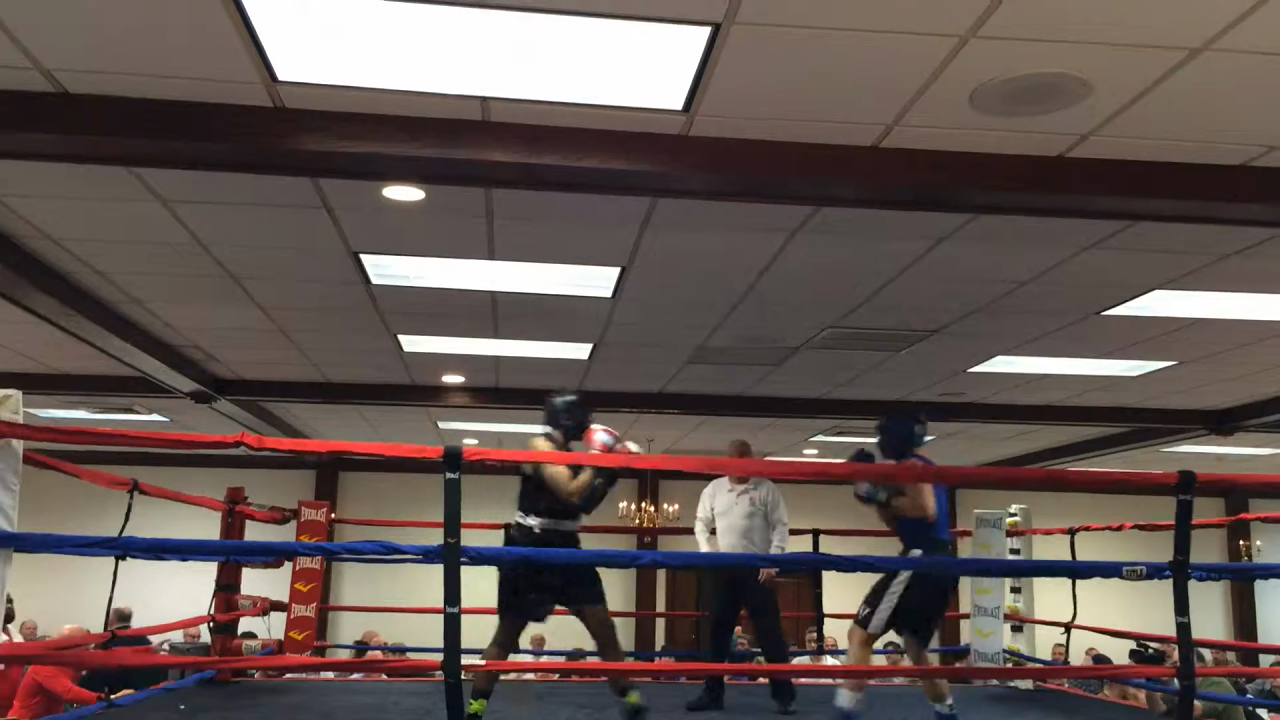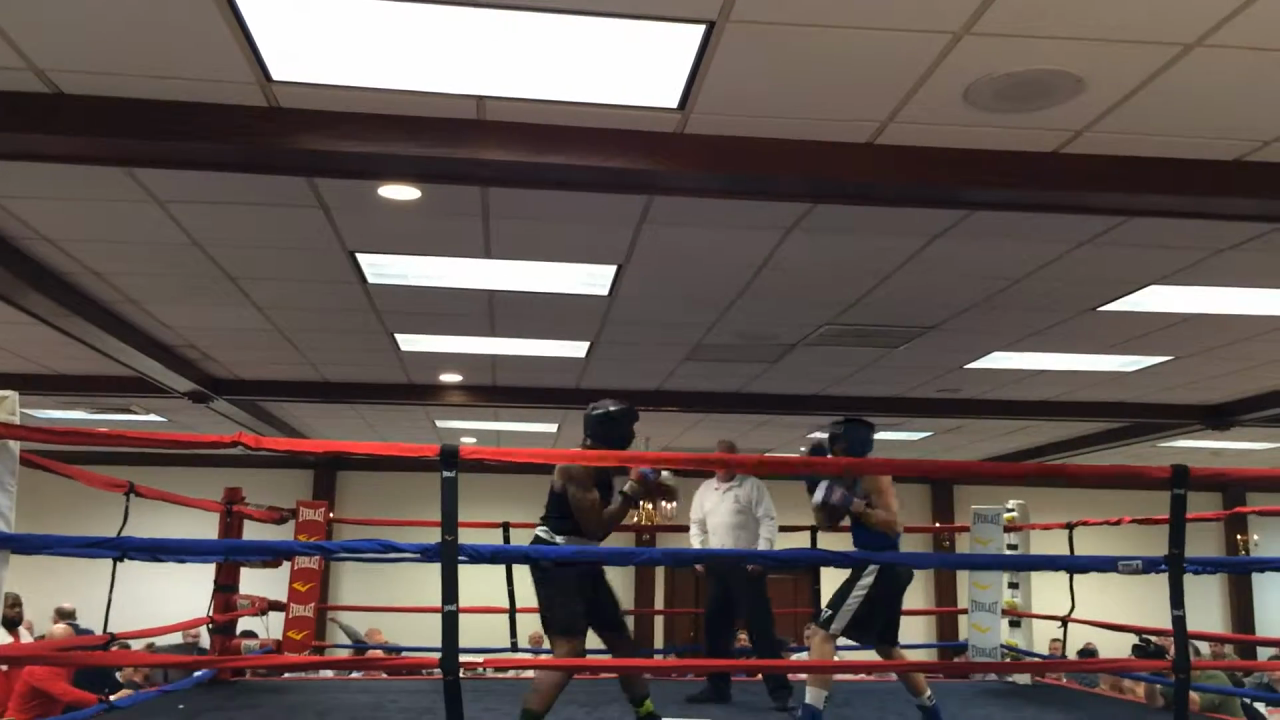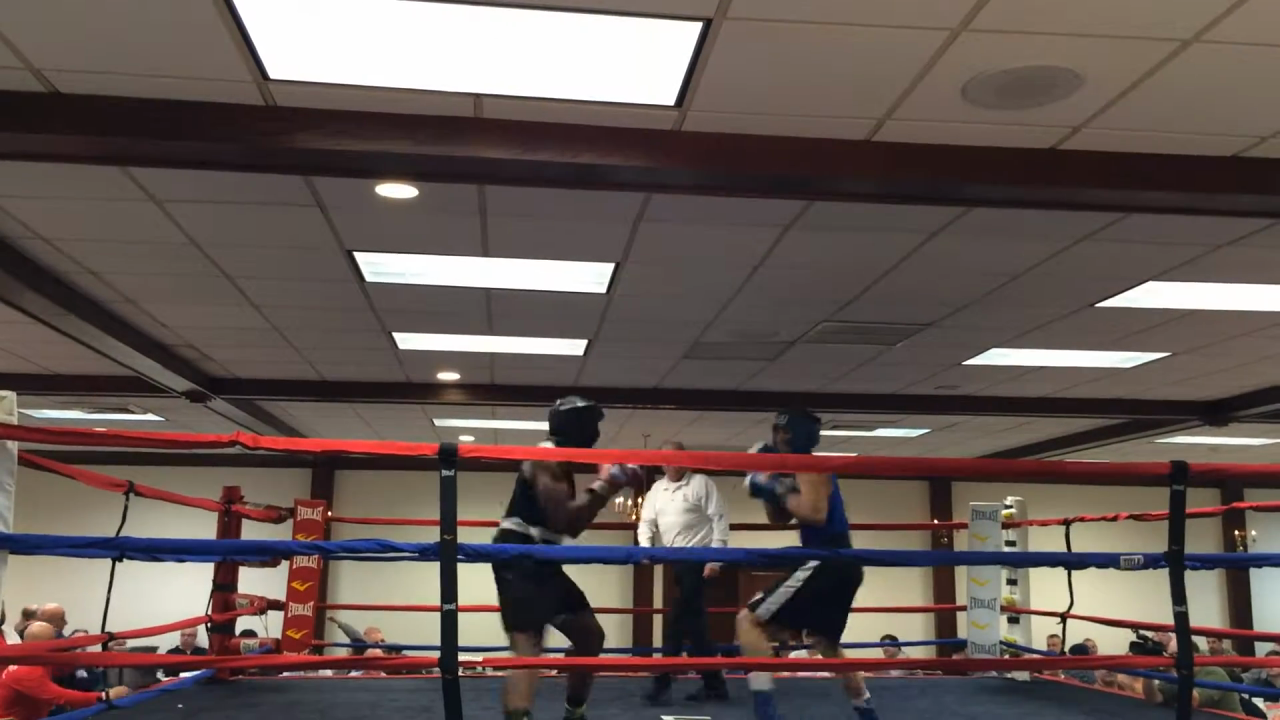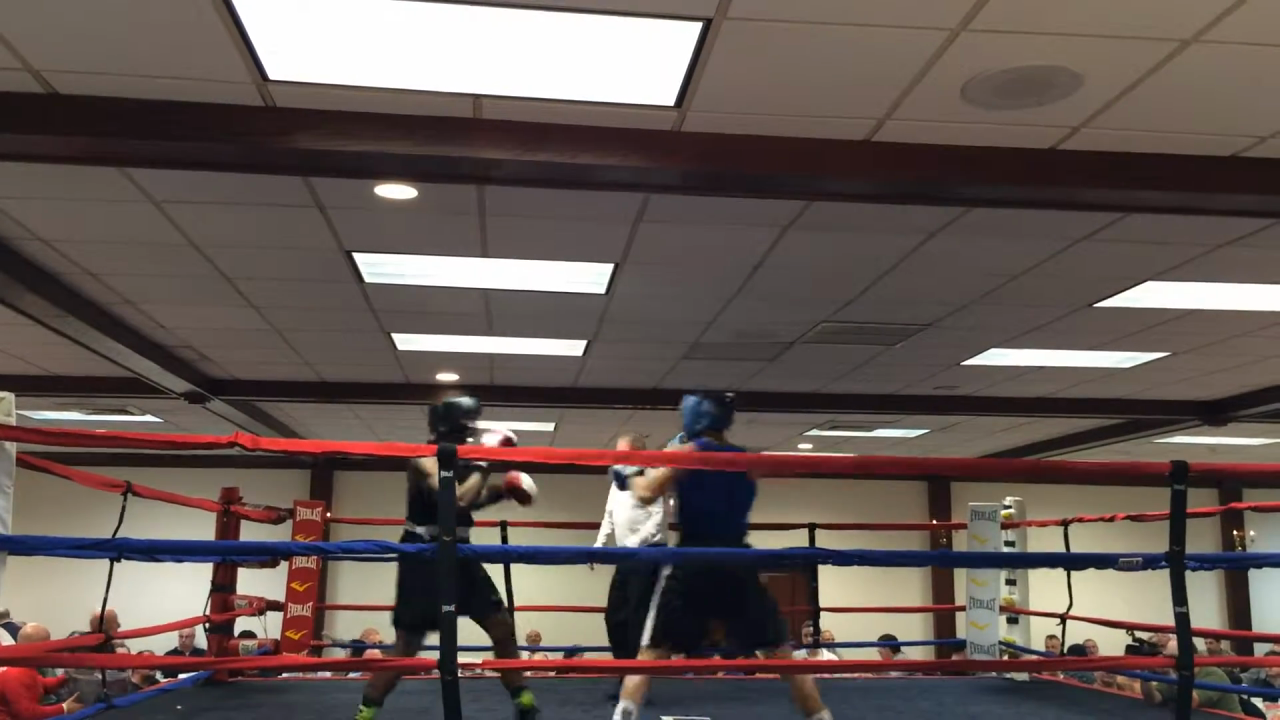
dt=0.5s
person 1, frame 1
left shoulder: (568, 452)
right shoulder: (541, 447)
left elbow: (586, 504)
right elbow: (575, 494)
left wrist: (611, 470)
left hip: (564, 547)
right hip: (532, 546)
left knee: (604, 629)
right knee: (507, 638)
person 1, frame 2
left shoulder: (603, 466)
right shoulder: (579, 465)
left elbow: (603, 522)
right elbow: (596, 528)
left wrist: (642, 487)
right wrist: (633, 487)
left hip: (582, 562)
right hip: (555, 562)
left knee: (623, 642)
right knee: (569, 658)
person 1, frame 3
left shoulder: (562, 462)
right shoulder: (550, 457)
left elbow: (572, 524)
right elbow: (565, 522)
left wrist: (619, 486)
right wrist: (600, 487)
left hip: (540, 559)
right hip: (518, 556)
left knee: (591, 635)
right knee: (528, 651)
person 1, frame 4
left shoulder: (462, 455)
right shoulder: (426, 460)
right elbow: (461, 500)
left wrist: (502, 489)
right wrist: (485, 462)
left hip: (457, 552)
right hip: (426, 555)
left knee: (503, 630)
right knee: (406, 649)
person 2, frame 1
left shoulder: (910, 466)
right shoulder: (922, 468)
left elbow: (926, 511)
right elbow: (896, 520)
left wrist: (883, 496)
right wrist: (871, 487)
left knee: (861, 635)
right knee: (916, 648)
person 2, frame 2
left shoulder: (873, 474)
right shoulder: (848, 479)
left elbow: (894, 524)
right elbow: (826, 523)
left wrist: (853, 503)
right wrist: (816, 486)
left hip: (880, 567)
right hip: (878, 569)
left knee: (823, 635)
right knee: (886, 647)
person 2, frame 3
left shoulder: (810, 471)
right shoulder: (803, 470)
left elbow: (815, 514)
right elbow: (778, 517)
left wrist: (778, 489)
right wrist: (767, 483)
left hip: (824, 563)
right hip: (844, 564)
left knee: (749, 620)
right knee: (827, 646)
person 2, frame 4
left shoulder: (684, 451)
left elbow: (646, 494)
left wrist: (631, 475)
left hip: (692, 561)
right hip: (736, 561)
left knee: (652, 654)
right knee: (779, 652)
person 3, frame 1
left shoulder: (766, 489)
right shoulder: (714, 489)
left elbow: (780, 527)
right elbow: (702, 523)
right wrist: (706, 548)
left hip: (757, 569)
right hip: (724, 568)
left knee: (769, 630)
right knee: (718, 629)
left ankle: (783, 695)
right ankle: (712, 692)
person 3, frame 2
left shoulder: (752, 486)
right shoulder: (704, 490)
left elbow: (768, 522)
right elbow: (697, 525)
left wrist: (761, 554)
left hip: (747, 565)
right hip: (717, 567)
left knee: (760, 627)
right knee: (714, 625)
left ankle: (779, 690)
right ankle: (717, 686)
person 3, frame 3
left shoulder: (701, 483)
right shoulder: (656, 490)
left elbow: (719, 520)
right elbow: (646, 523)
right wrist: (645, 548)
left hip: (699, 559)
right hip: (676, 562)
left knee: (679, 617)
right knee: (693, 622)
left ankle: (661, 684)
right ankle: (713, 683)
person 3, frame 4
right shoulder: (618, 478)
left elbow: (660, 517)
right elbow: (610, 517)
left wrist: (633, 545)
right wrist: (599, 545)
right hip: (625, 556)
left knee: (638, 620)
right knee: (614, 616)
